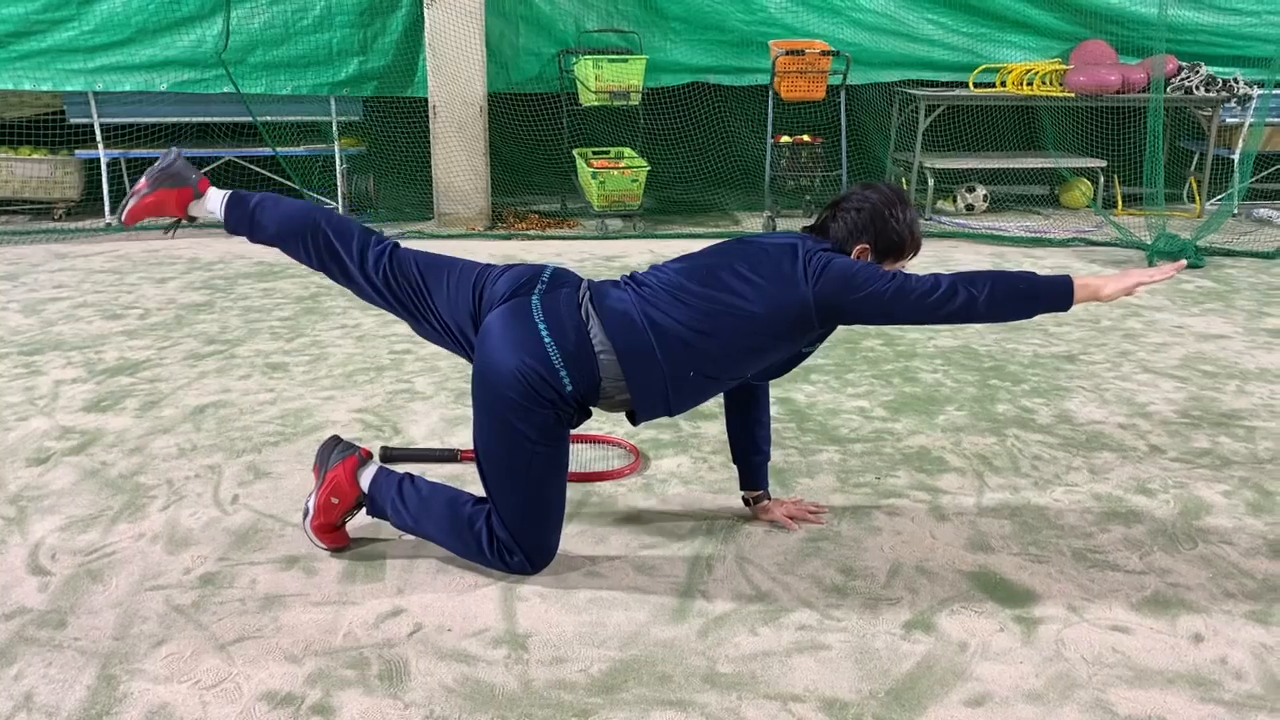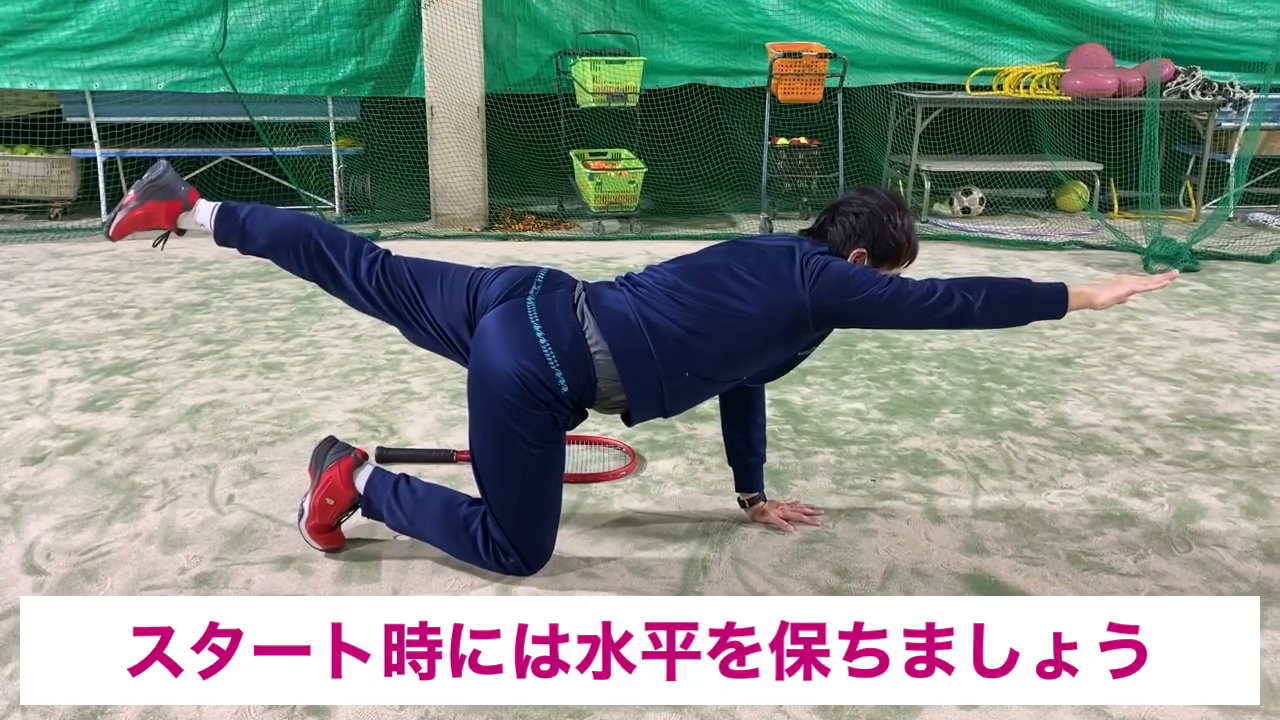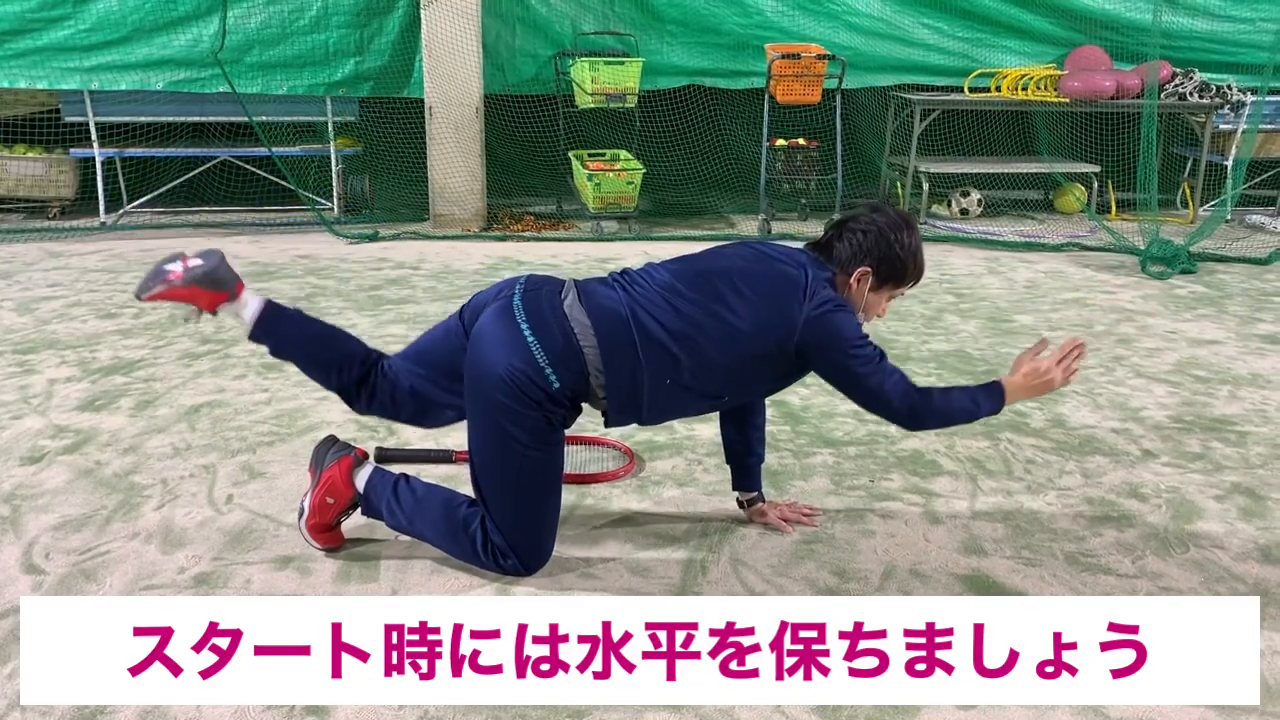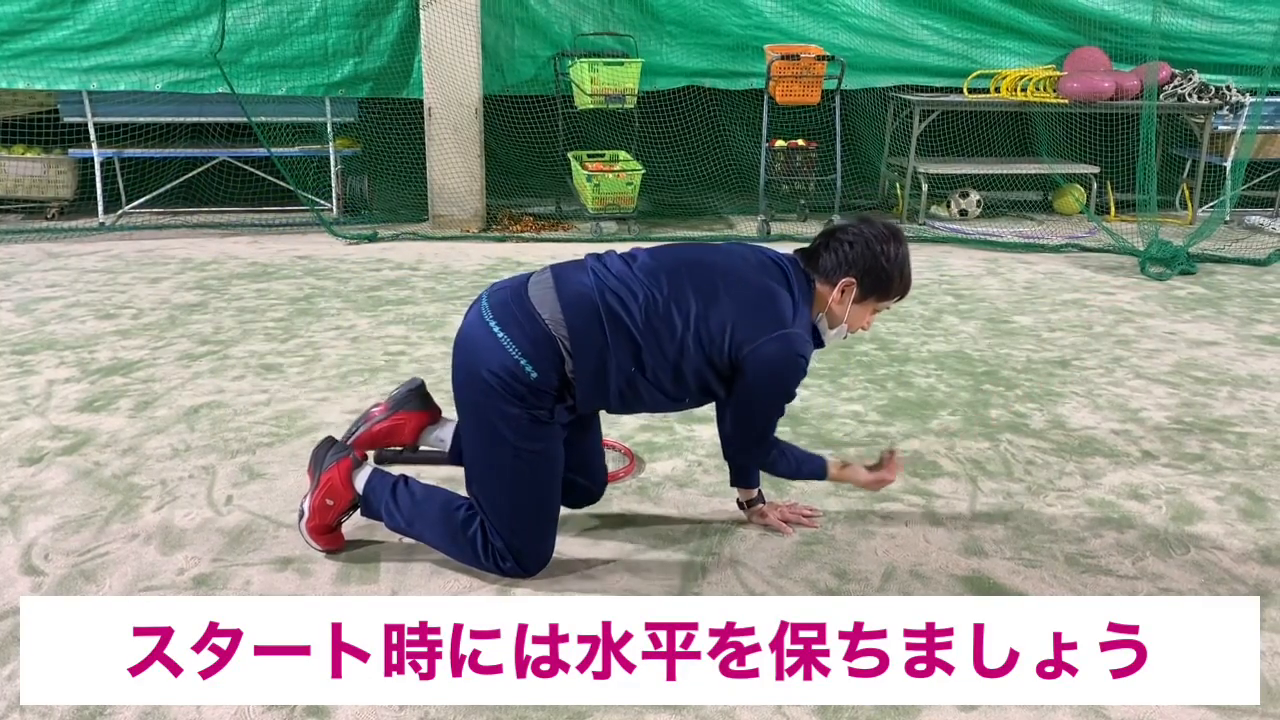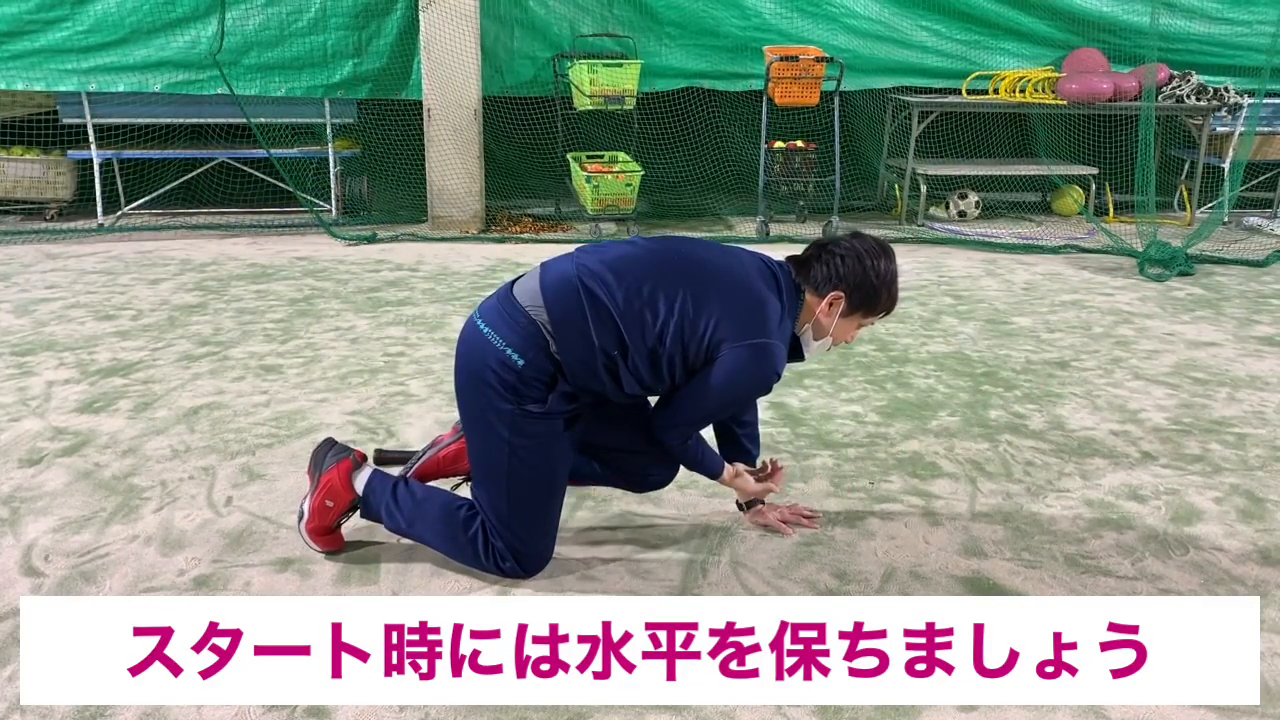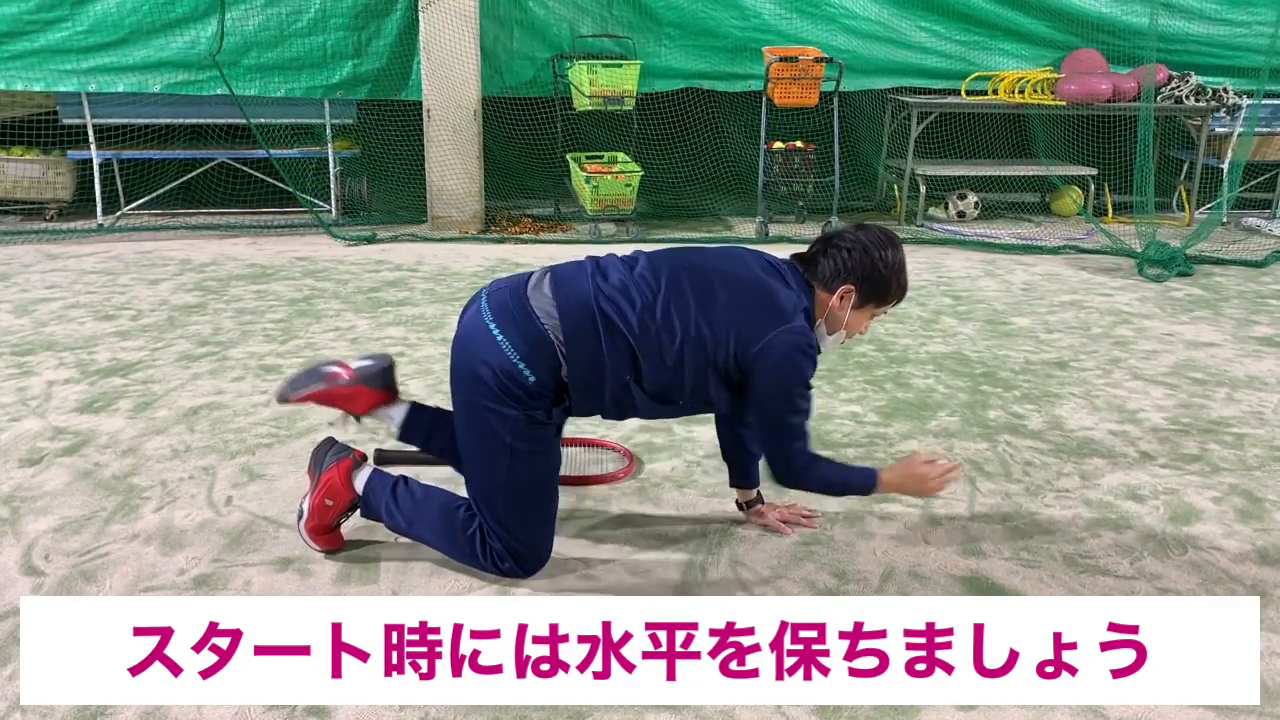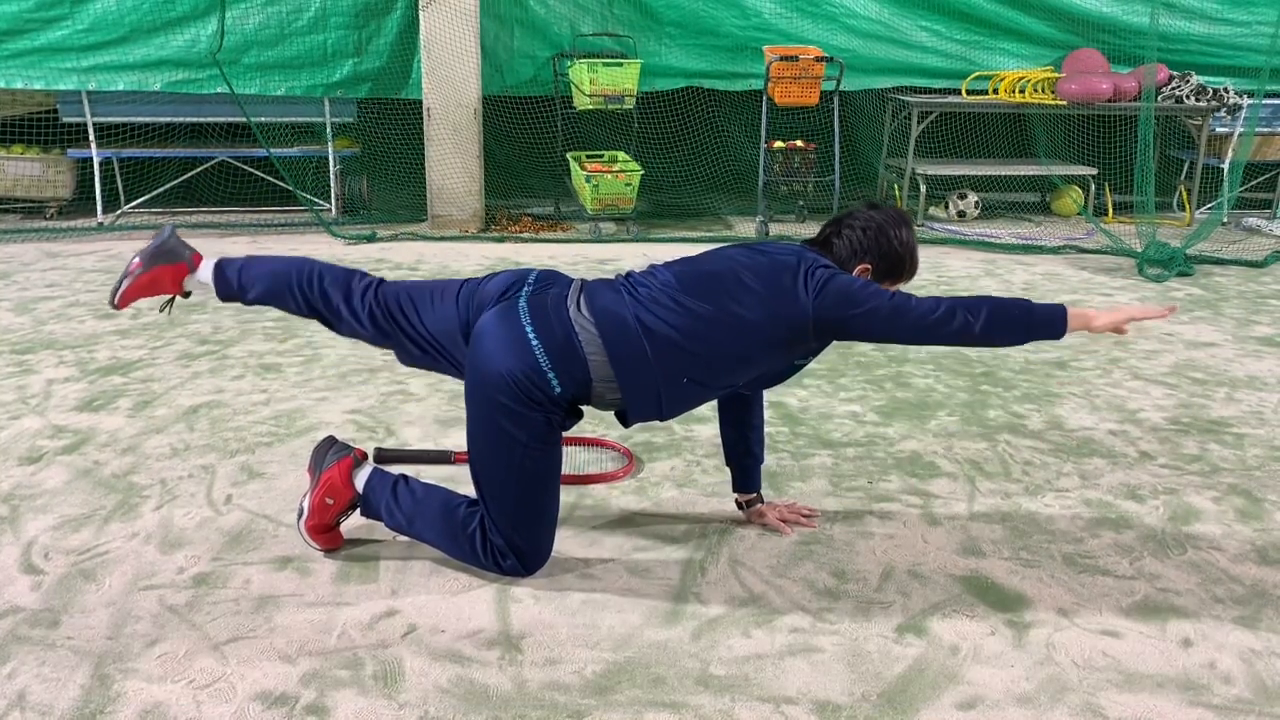
dt=0.7s
person 1, frame 1
left shoulder: (770, 257)
right shoulder: (824, 282)
left elbow: (744, 380)
right elbow: (959, 296)
left wrist: (760, 495)
right wrist: (1086, 288)
left hip: (524, 302)
right hip: (538, 365)
left knee: (374, 264)
right knee: (519, 546)
left ankle: (198, 195)
right ankle: (360, 478)
person 1, frame 2
left shoulder: (768, 259)
right shoulder: (822, 286)
left elbow: (740, 382)
right elbow: (952, 301)
left wrist: (755, 497)
right wrist: (1078, 295)
left hip: (523, 302)
right hip: (535, 371)
left knee: (364, 272)
right knee: (517, 550)
left ankle: (188, 209)
right ankle: (358, 481)
person 1, frame 3
left shoulder: (770, 266)
right shoulder: (820, 313)
left elbow: (739, 383)
right elbow: (907, 406)
left wrist: (752, 496)
right wrist: (1011, 389)
left hip: (521, 309)
right hip: (530, 372)
left knee: (378, 385)
right knee: (514, 550)
left ankle: (226, 293)
right ankle: (357, 480)
person 1, frame 4
left shoulder: (771, 272)
right shoulder: (784, 342)
left elbow: (736, 396)
right elbow: (750, 442)
left wrist: (752, 498)
right wrist: (840, 471)
left hip: (516, 319)
right hip: (514, 362)
left knee: (583, 489)
right knee: (516, 555)
left ankle: (426, 426)
right ankle: (355, 481)
person 1, frame 5
left shoulder: (765, 279)
right shoulder: (760, 349)
left elbow: (731, 401)
right elbow: (672, 425)
left wrist: (752, 498)
right wrist: (729, 475)
left hip: (535, 336)
right hip: (514, 360)
left knee: (653, 467)
right knee: (517, 555)
left ankle: (482, 449)
right ankle: (356, 482)
person 1, frame 6
left shoulder: (764, 277)
right shoulder: (787, 340)
left elbow: (734, 395)
right elbow: (793, 464)
left wrist: (749, 500)
right wrist: (886, 481)
left hip: (509, 311)
right hip: (514, 362)
left knee: (495, 471)
right knee: (514, 552)
left ankle: (375, 400)
right ankle: (355, 480)
person 1, frame 7
left shoulder: (770, 269)
right shoulder: (823, 295)
left elbow: (740, 383)
right elbow: (953, 320)
left wrist: (751, 499)
right wrist: (1078, 319)
left hip: (526, 304)
right hip: (530, 373)
left knee: (367, 305)
right knee: (513, 550)
left ankle: (193, 270)
right ankle: (358, 481)
